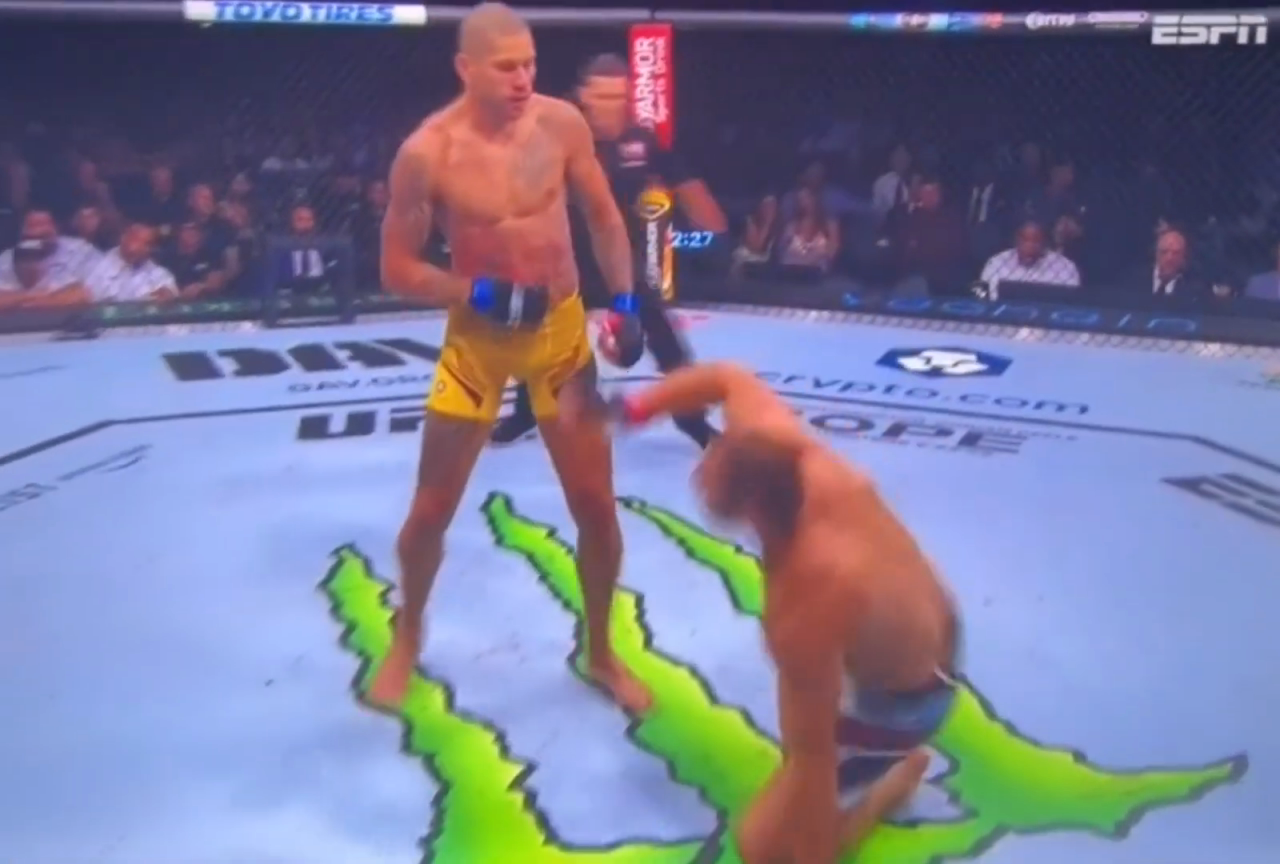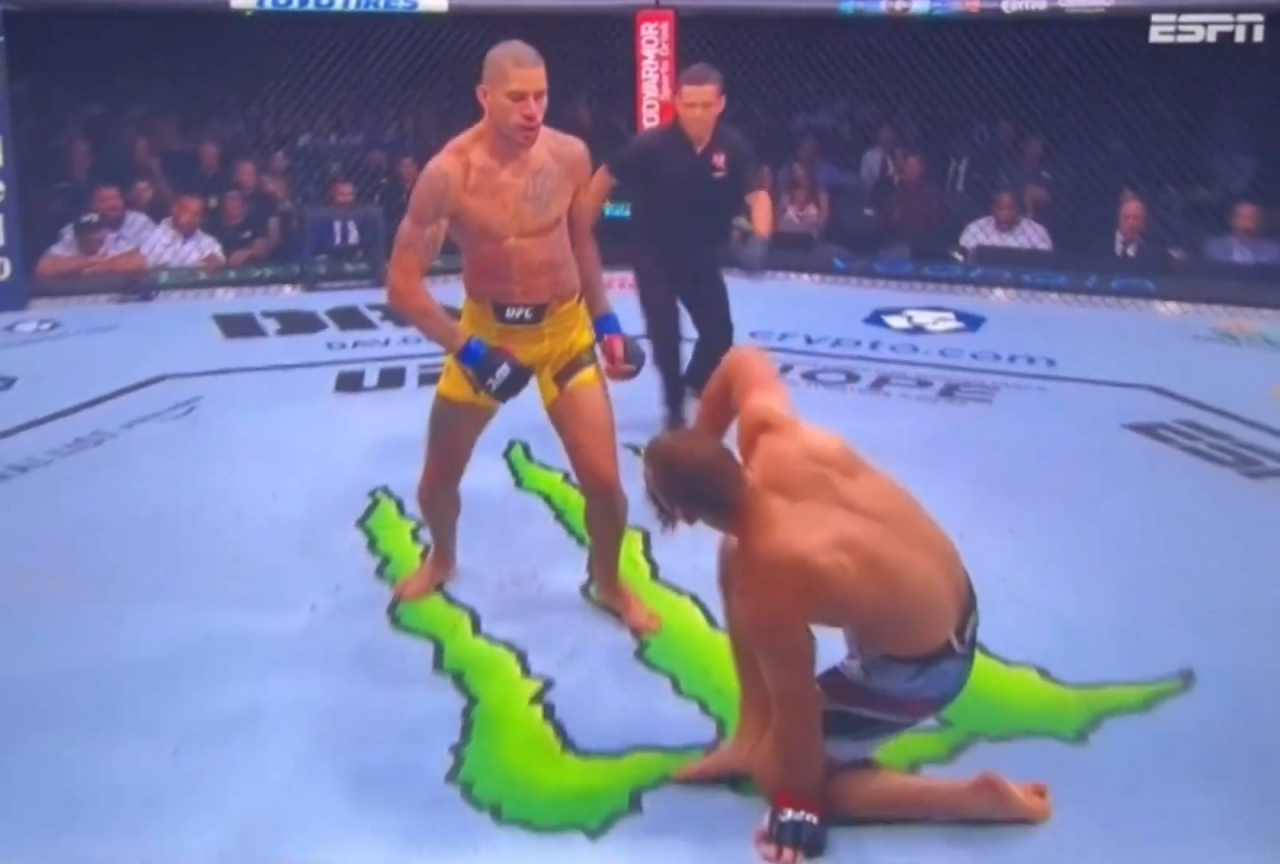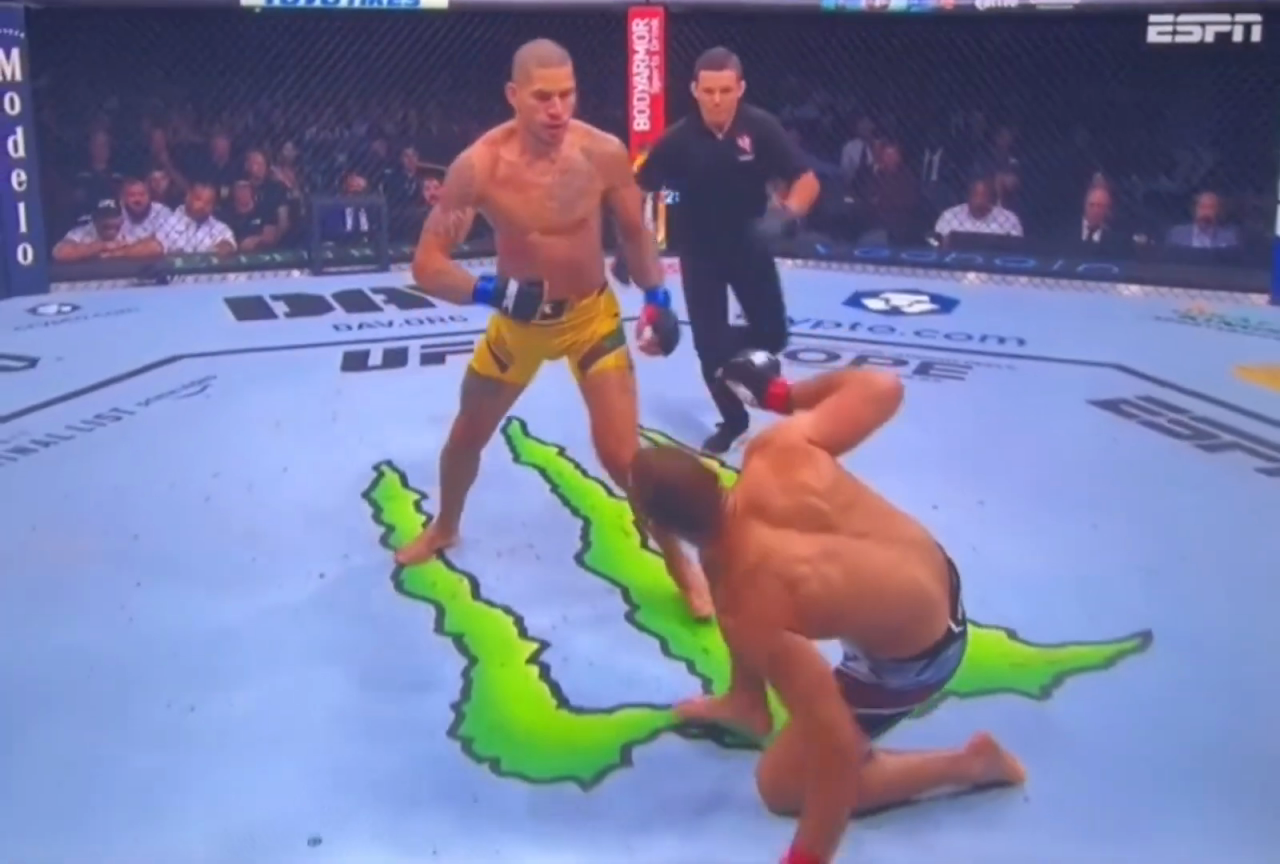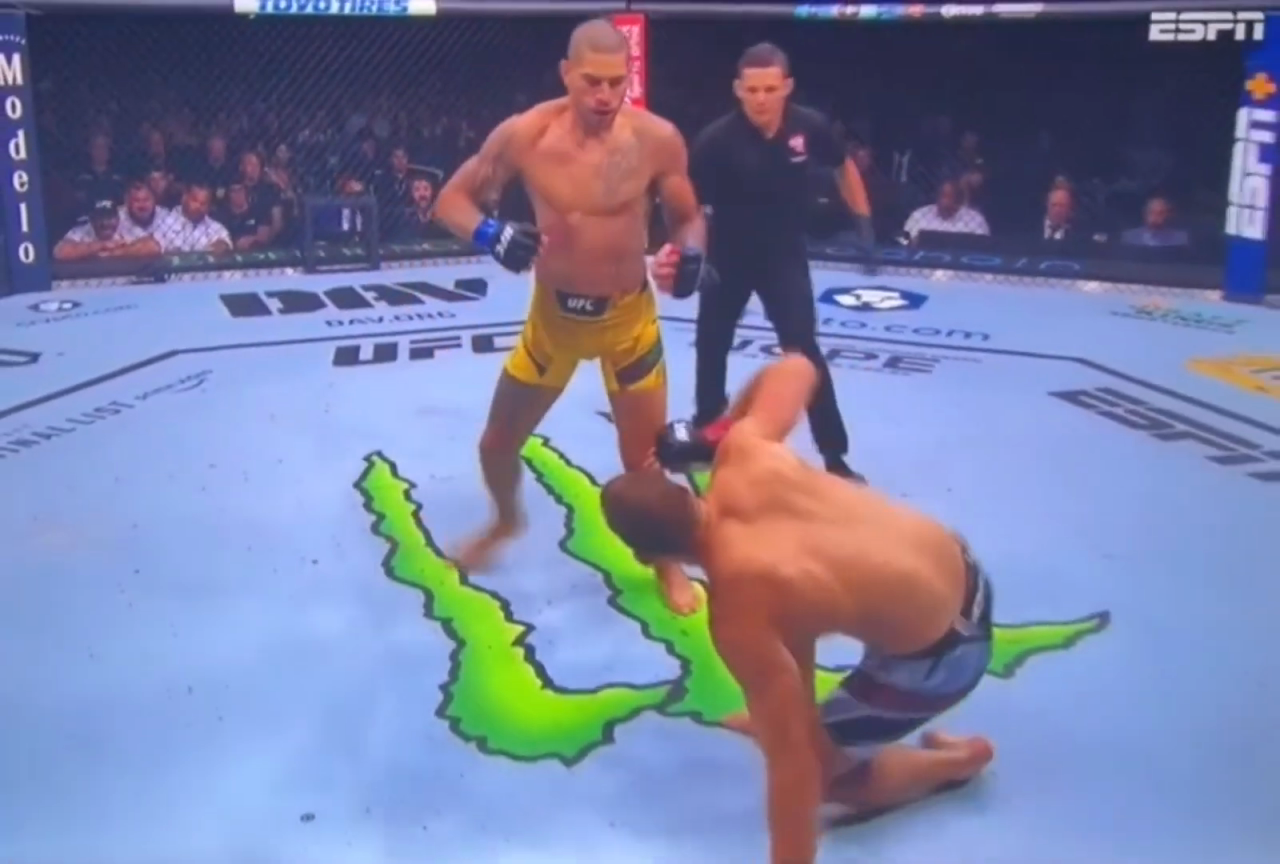
dt=0.5s
person 1, frame 1
left shoulder: (561, 124)
right shoulder: (426, 153)
left elbow: (604, 219)
right elbow: (397, 270)
left wrist: (624, 303)
right wrist: (481, 294)
left hip: (561, 330)
right hip: (478, 336)
left knee: (595, 507)
right knee: (430, 513)
left ankle: (601, 654)
right ankle: (407, 638)
person 1, frame 2
left shoulder: (569, 156)
right shoulder: (447, 174)
right elbow: (402, 285)
left wrist: (607, 322)
right wrist: (471, 355)
left hip: (564, 326)
right hip: (486, 329)
left knee: (601, 478)
right knee: (439, 476)
left ankle: (609, 582)
right ankle: (441, 558)
person 1, frame 3
left shoulder: (605, 154)
right shoulder: (477, 166)
left elbow: (635, 234)
right elbow: (427, 264)
left wrist: (657, 298)
right wrist: (489, 290)
left hip: (591, 315)
right hip: (517, 316)
left knee: (624, 457)
right knee: (465, 438)
left ankle: (679, 564)
right ankle: (445, 526)
person 1, frame 4
left shoulder: (658, 140)
right shoulder: (523, 135)
left elbow: (688, 219)
right elbow: (451, 197)
left wrist: (688, 254)
right wrist: (490, 235)
left hip: (629, 318)
right hip: (552, 314)
left knee: (643, 467)
right knee: (497, 444)
left ankle: (665, 561)
right ankle: (506, 520)
person 2, frame 1
left shoulder: (801, 613)
right shoulder: (800, 458)
left elbow: (811, 758)
right elbow: (733, 380)
right wrist: (630, 410)
left hip: (902, 704)
left ankle: (898, 770)
person 2, frame 2
left shoulder: (764, 590)
right shoulder: (773, 434)
left elbow: (799, 715)
right elbow: (741, 360)
left wrist: (799, 803)
right wrist: (700, 440)
left hip: (918, 668)
left knee: (775, 773)
left ankle: (975, 796)
right ankle: (752, 738)
person 2, frame 3
left shoulder: (750, 612)
right shoulder: (777, 452)
left elbow: (838, 747)
right elbow: (884, 387)
right wrist: (786, 394)
left hip: (912, 659)
right hip: (936, 575)
left knee: (782, 785)
right knee: (716, 553)
left ankle: (969, 762)
right ankle: (746, 702)
person 2, frame 4
left shoulder: (738, 613)
right shoulder: (744, 454)
left elbow: (792, 766)
right elbow: (796, 367)
right wrist: (713, 435)
left hip: (939, 653)
right hip: (961, 570)
left knee: (806, 774)
left ankle: (958, 760)
right ankle: (797, 715)
person 3, frame 1
left shoulder: (644, 141)
left elbow: (686, 186)
left wrist: (717, 234)
right hip: (573, 265)
left knee: (668, 348)
left ankle: (692, 421)
right ankle: (524, 413)
person 3, frame 2
left shoulder: (734, 147)
right shoulder: (651, 144)
left elbow: (759, 196)
right elbow: (606, 177)
left wrist: (759, 239)
left hip: (699, 254)
right hip: (653, 254)
left knee: (719, 332)
right knee: (665, 333)
left ankle: (693, 386)
right ankle: (675, 404)
person 3, frame 3
left shoulder: (762, 128)
right shoulder: (678, 139)
left elbow: (807, 182)
right elbow: (642, 189)
left wrist: (783, 217)
left hip: (751, 248)
right hip: (699, 251)
left knee: (772, 334)
right knee: (708, 340)
left ankle: (727, 348)
right ankle: (732, 418)
person 3, frame 4
left shoulder: (811, 127)
right shoulder: (717, 140)
left elbow: (844, 168)
left wrist: (863, 222)
left hip: (785, 256)
right hip: (727, 258)
left knee: (804, 354)
right knee: (710, 343)
left ankle: (834, 457)
right ankle: (708, 422)
